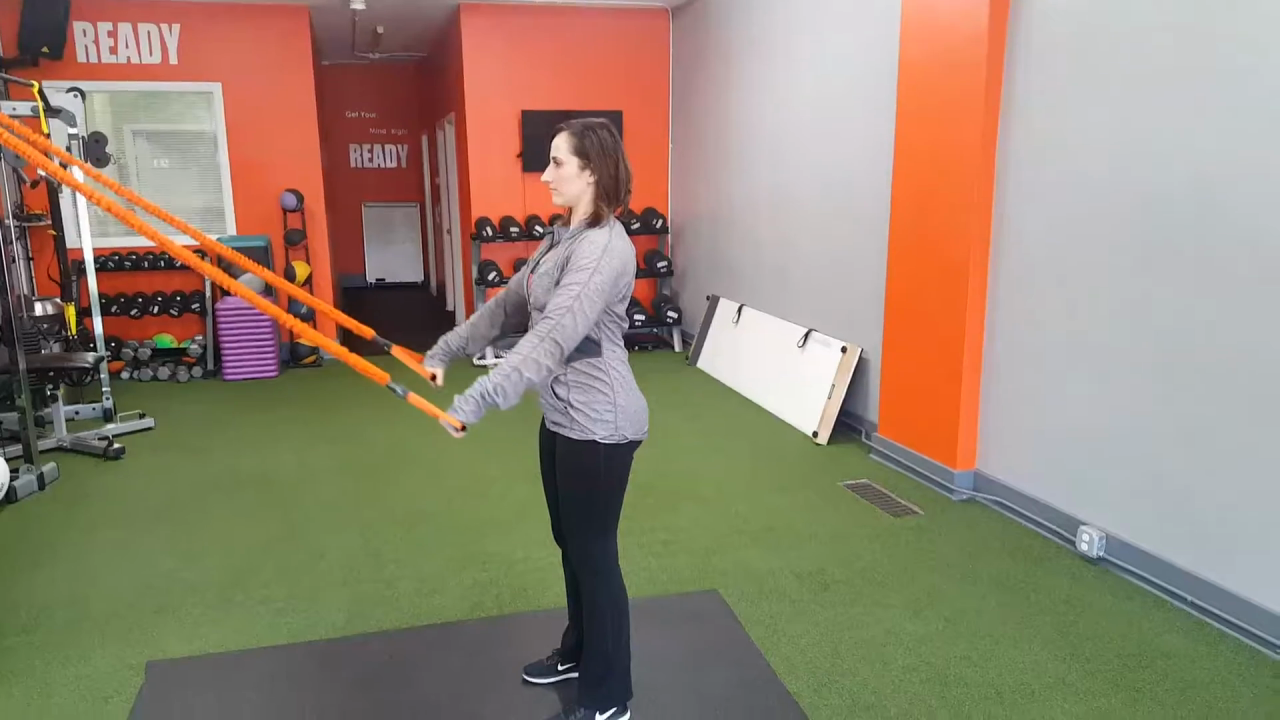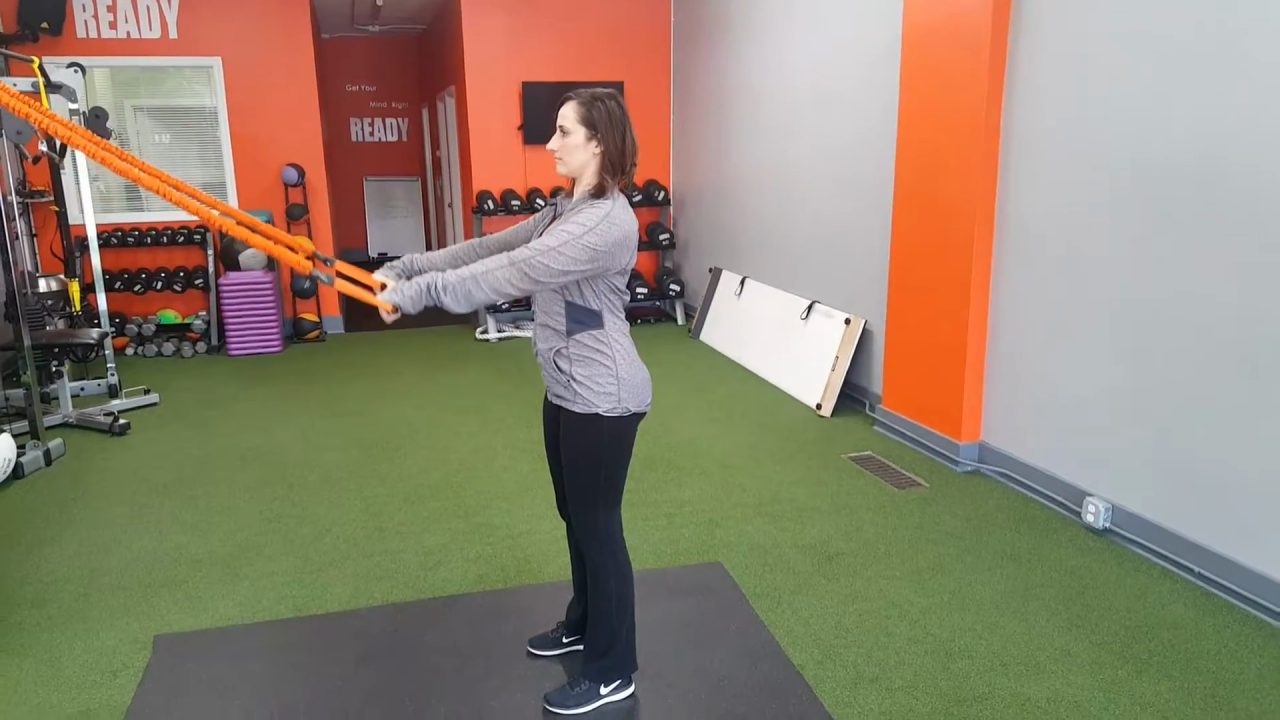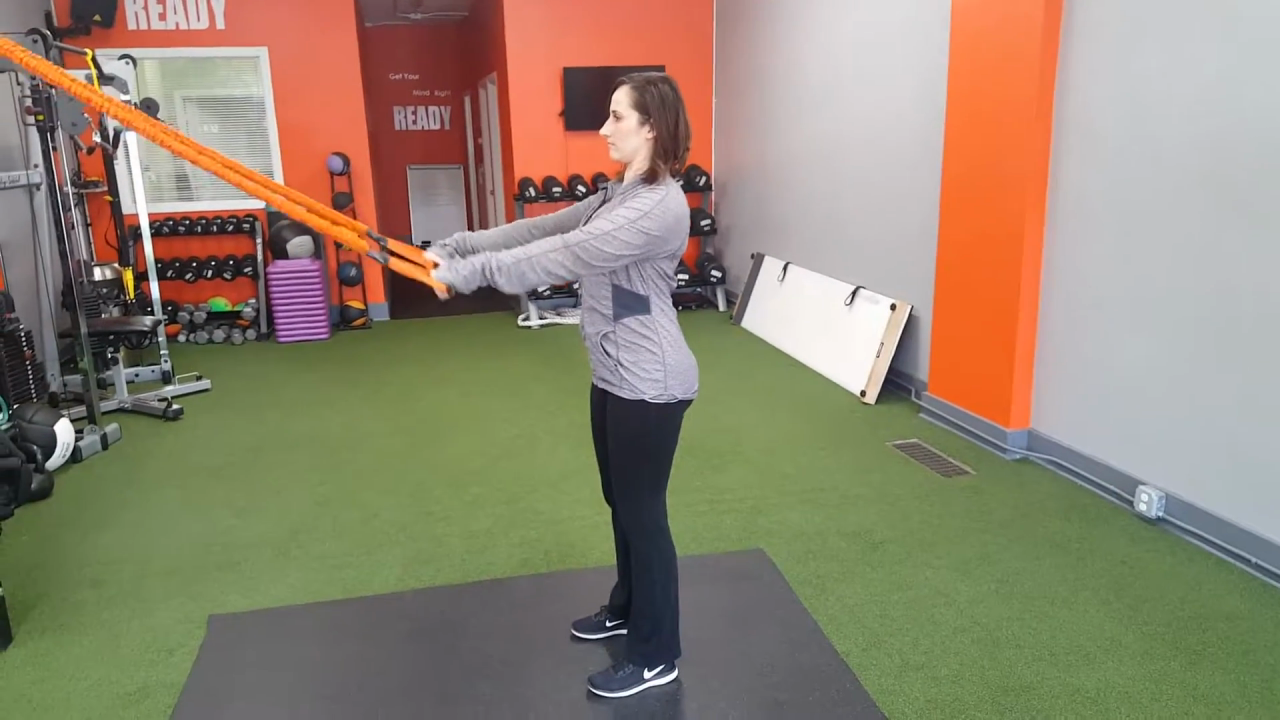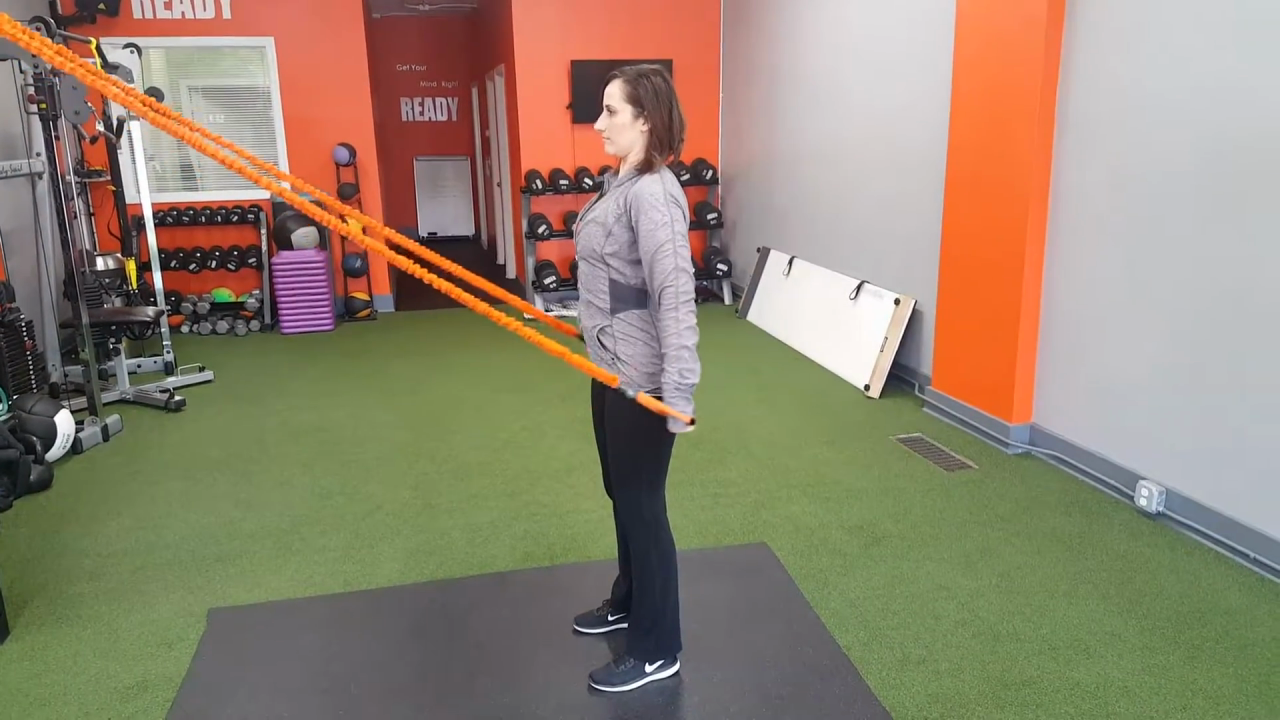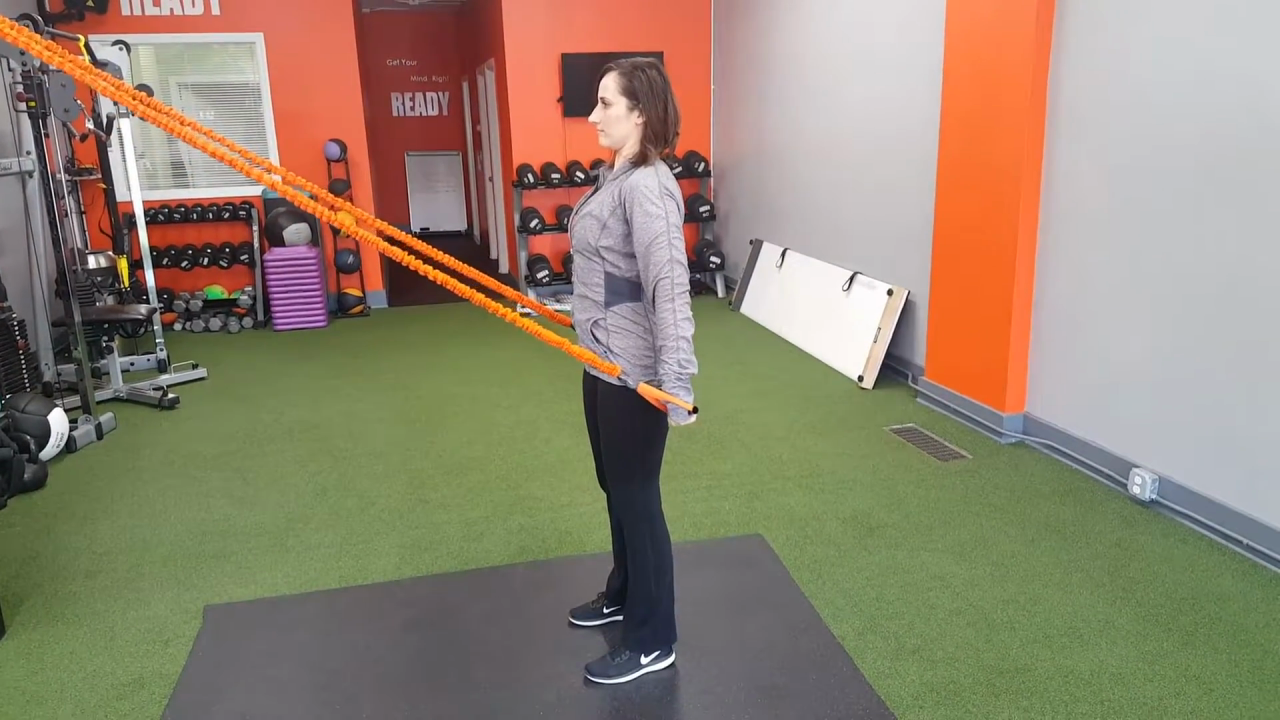
dt=1s
person 1, frame 1
left shoulder: (604, 248)
right shoulder: (564, 238)
left elbow: (553, 336)
right elbow: (509, 305)
left wrist: (476, 401)
right wrist: (445, 351)
left hip: (599, 426)
right hip: (563, 419)
left knee: (594, 553)
right knee: (571, 544)
right ankle: (578, 650)
person 1, frame 2
left shoulder: (608, 221)
right shoulder: (566, 210)
left elbow: (518, 271)
right elbow: (493, 246)
left wrist: (420, 291)
right wrist: (405, 268)
left hip: (602, 398)
right hip: (566, 391)
left knee: (598, 526)
right knee: (575, 517)
right ankle: (583, 623)
person 1, frame 3
left shoulder: (660, 205)
right shoulder: (618, 195)
left elbow: (571, 254)
right elbow: (544, 229)
left wrist: (471, 273)
right wrist: (458, 247)
left hip: (649, 384)
right hip: (614, 376)
left knee: (642, 511)
right knee: (620, 502)
left ankle: (656, 657)
right ankle: (627, 606)
person 1, frame 4
left shoulder: (651, 194)
right shoulder: (621, 184)
left elbow: (676, 293)
left wrist: (679, 389)
left hip: (642, 380)
right hip: (613, 370)
left knee: (641, 504)
right knee: (621, 494)
left ankle: (657, 651)
right ankle: (629, 599)
person 1, frame 5
left shoulder: (646, 187)
right shoulder: (615, 175)
left elbow: (670, 286)
left wrist: (676, 382)
right wrist: (586, 324)
left hip: (635, 374)
right hip: (604, 363)
left knee: (636, 498)
right knee: (615, 488)
left ankle: (652, 642)
right ankle: (624, 593)
